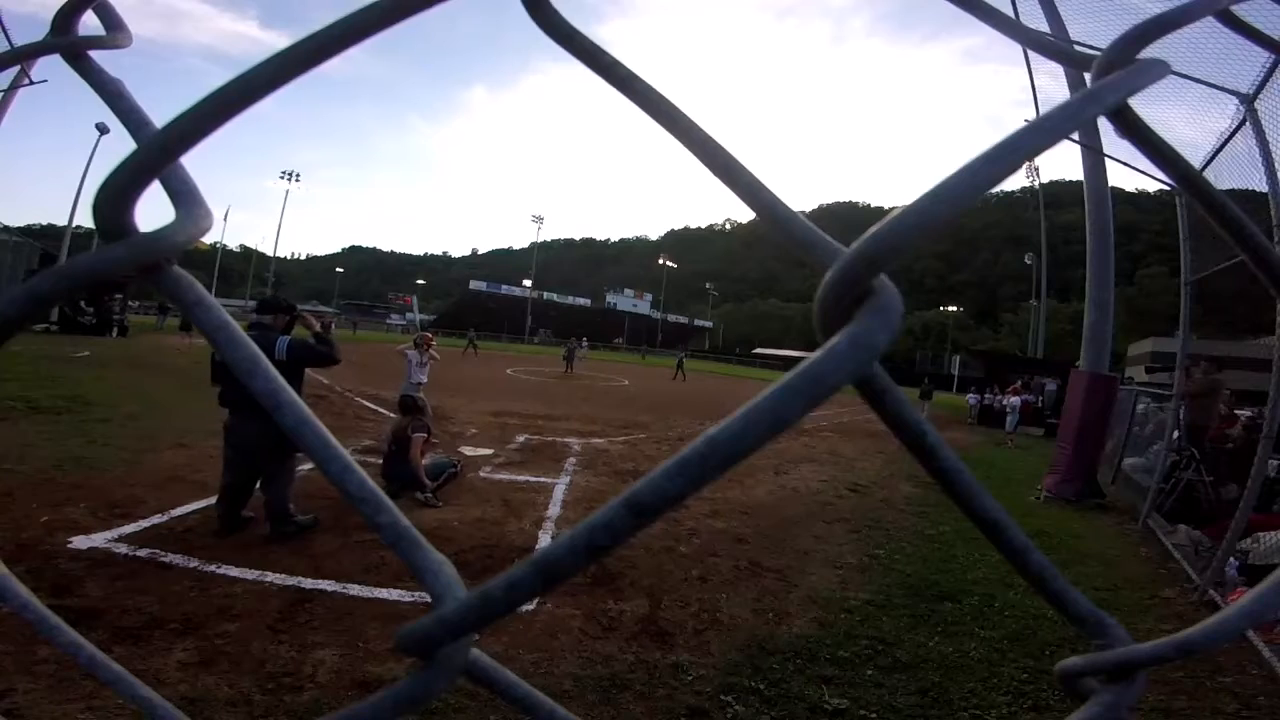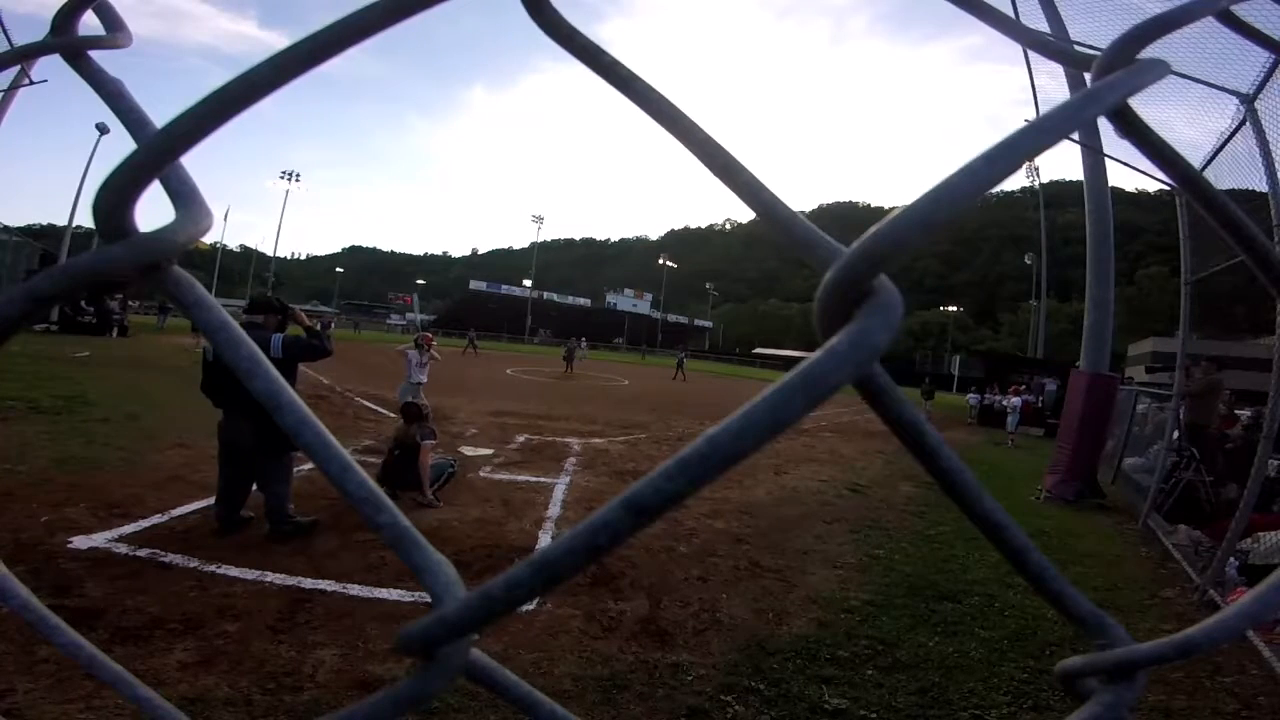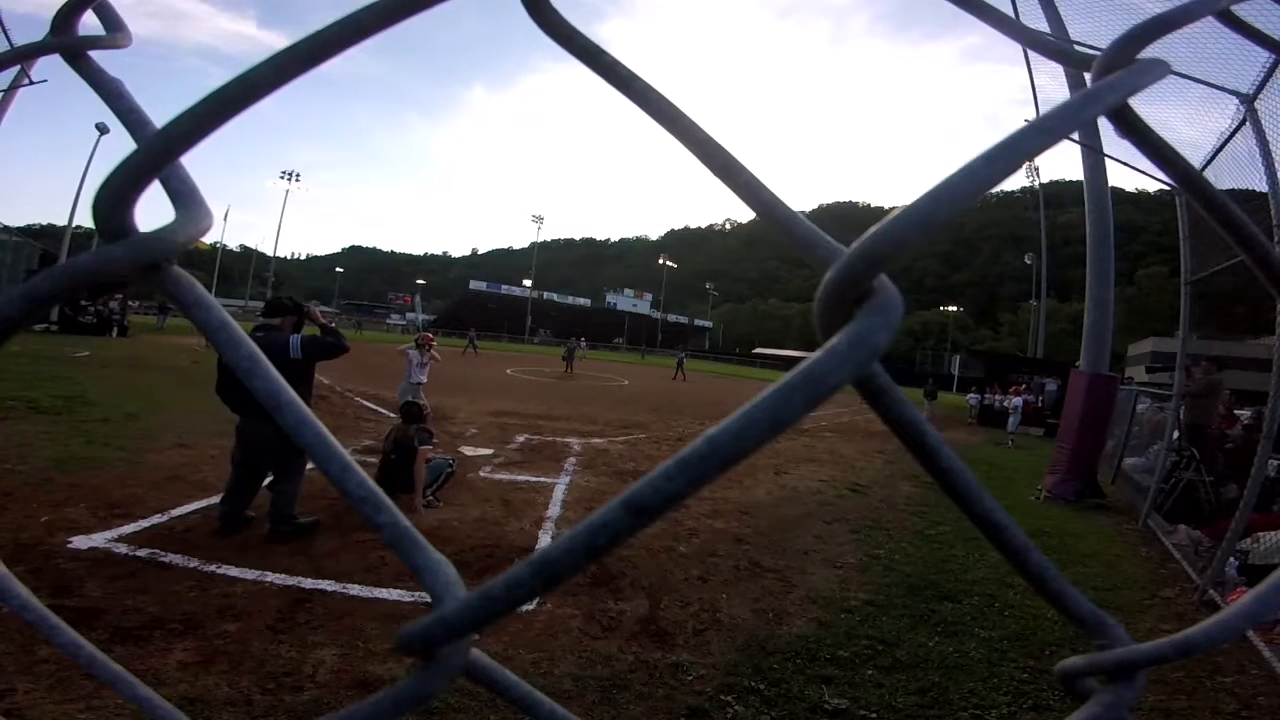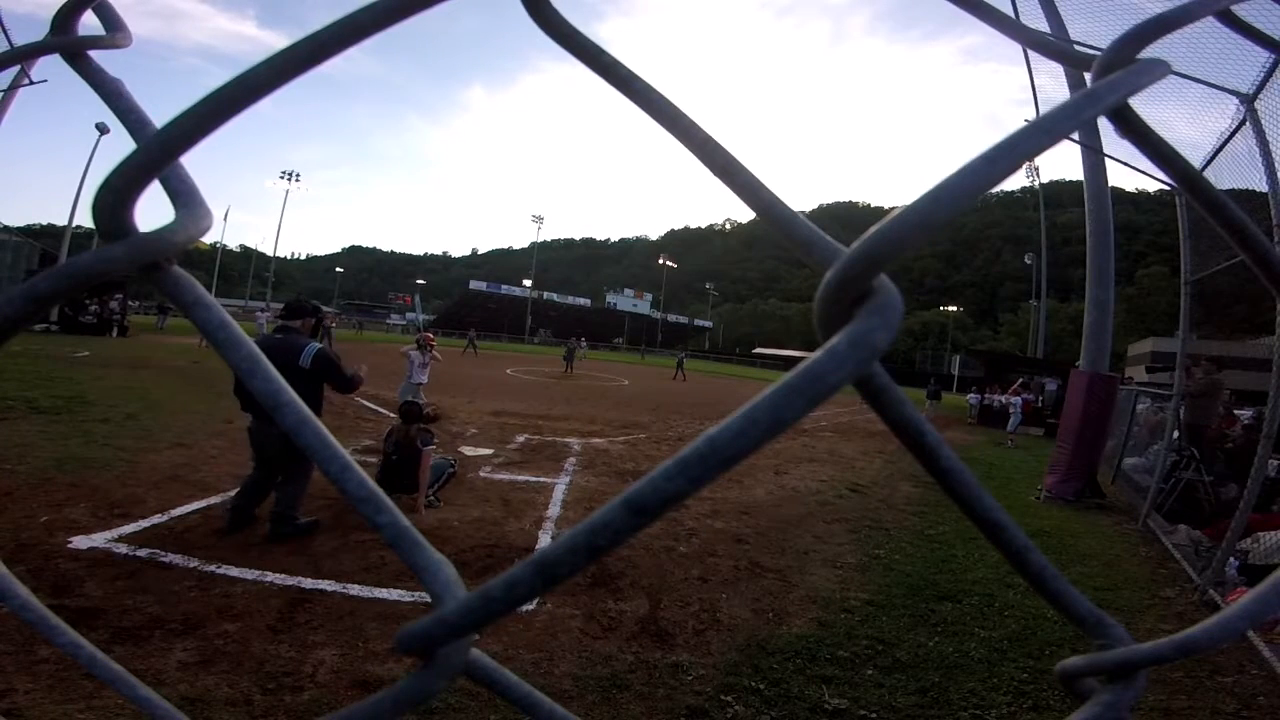
dt=0.4s
person 1, frame 1
right shoulder: (286, 346)
left elbow: (218, 377)
right elbow: (331, 356)
right wrist: (316, 330)
left hip: (238, 422)
right hip: (274, 427)
left knee: (236, 475)
right knee: (277, 478)
left ankle: (228, 518)
right ankle: (283, 523)
person 1, frame 2
right shoulder: (279, 343)
left elbow: (208, 386)
right elbow: (323, 349)
right wrist: (306, 324)
left hip: (232, 422)
right hip: (269, 426)
left knee: (233, 475)
right knee: (276, 477)
left ankle: (227, 518)
right ankle: (283, 523)
person 1, frame 3
right shoulder: (296, 345)
left elbow: (224, 389)
right elbow: (340, 346)
right wrist: (320, 322)
left hip: (249, 425)
right hip: (285, 428)
left knee: (244, 475)
right knee: (288, 476)
left ankle: (229, 518)
right ankle: (283, 524)
person 1, frame 4
left shoulder: (254, 346)
right shoulder: (312, 352)
left elbow: (240, 388)
right elbow: (345, 384)
right wrist: (359, 377)
left hip: (261, 425)
left knee: (262, 473)
right knee: (294, 477)
left ankle: (238, 514)
right ankle: (284, 523)
